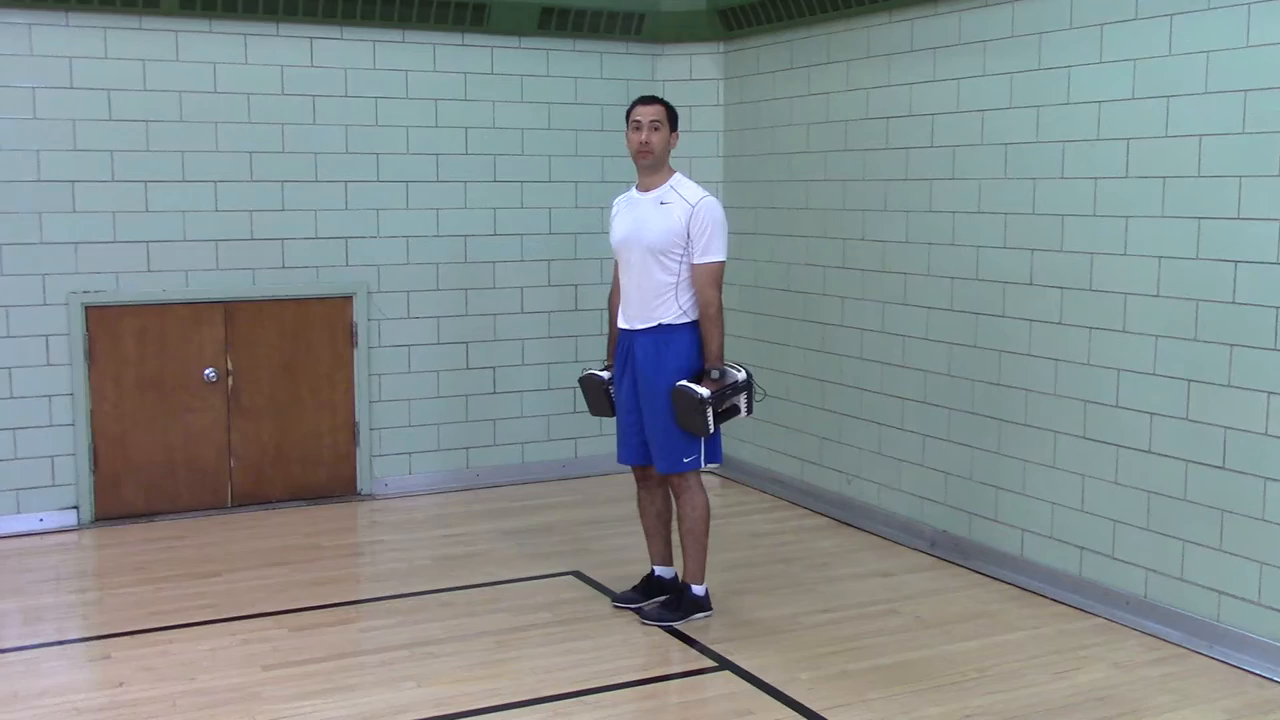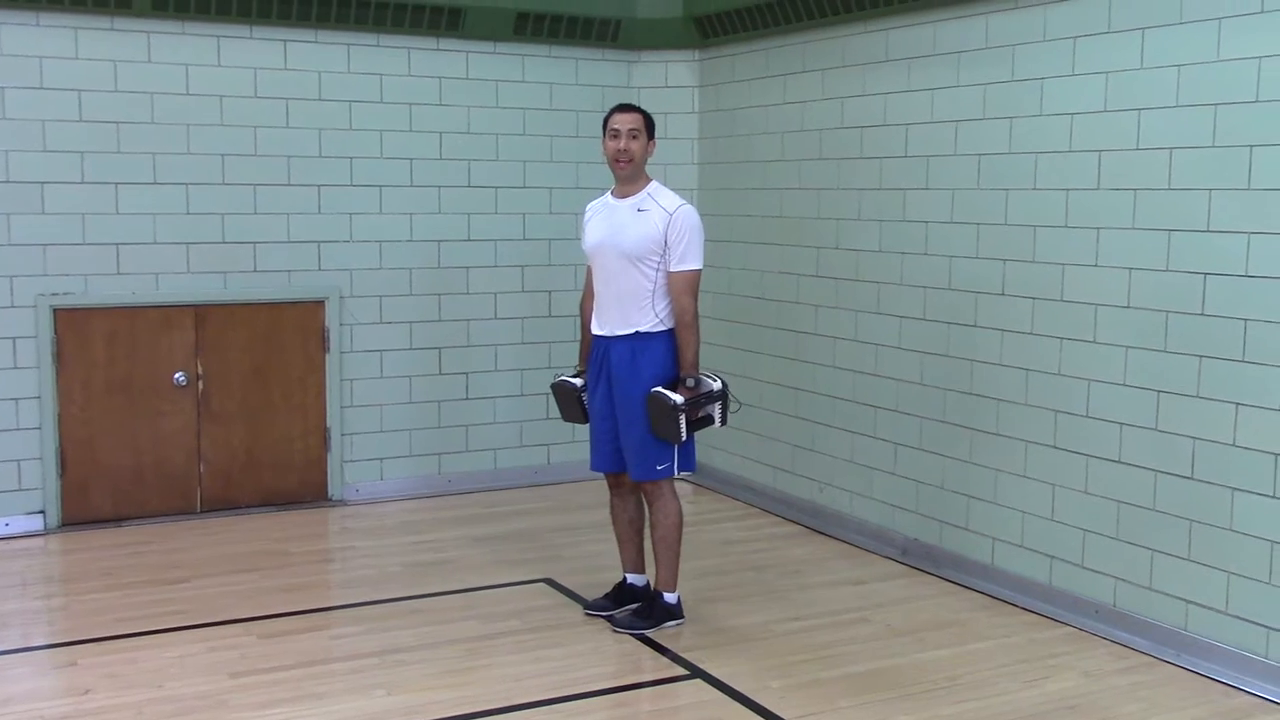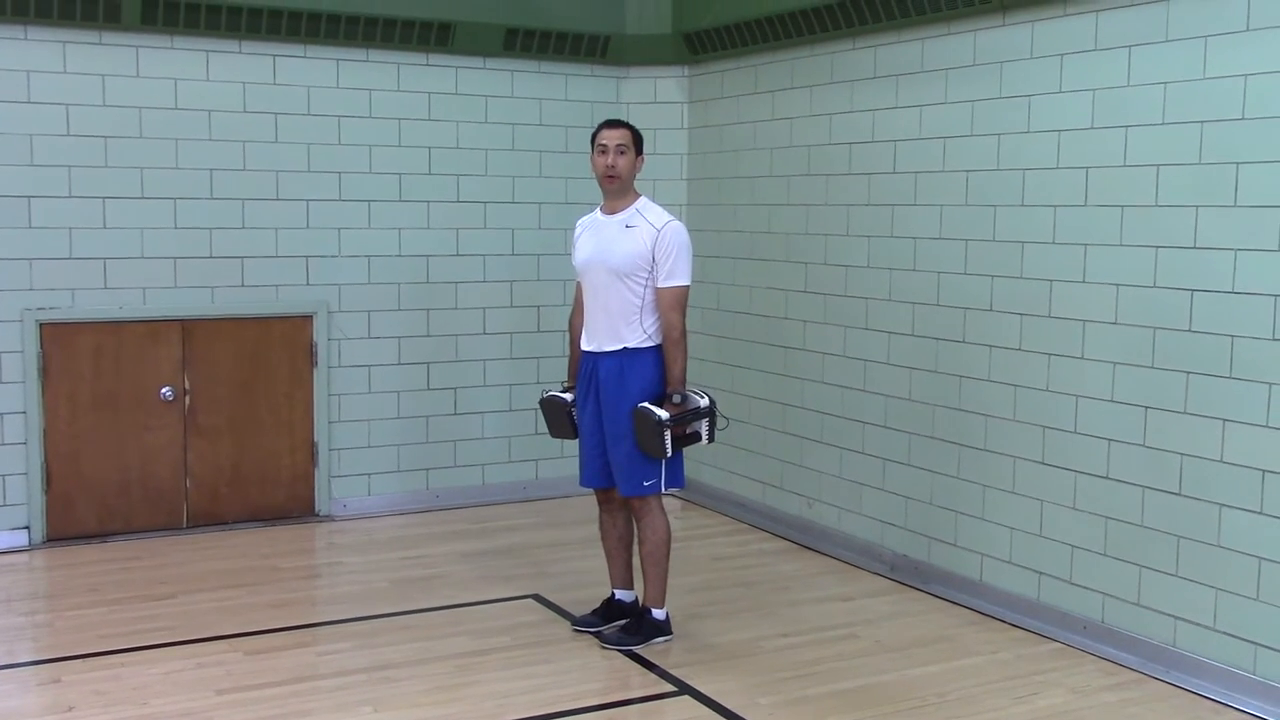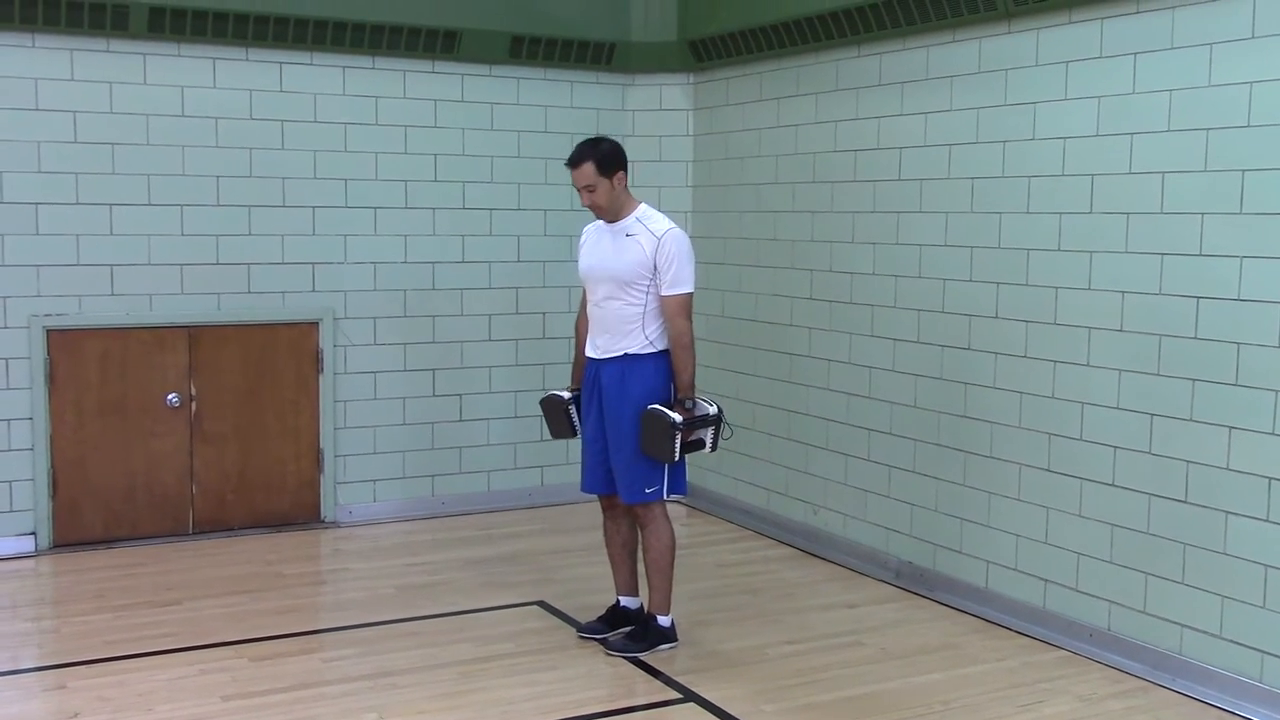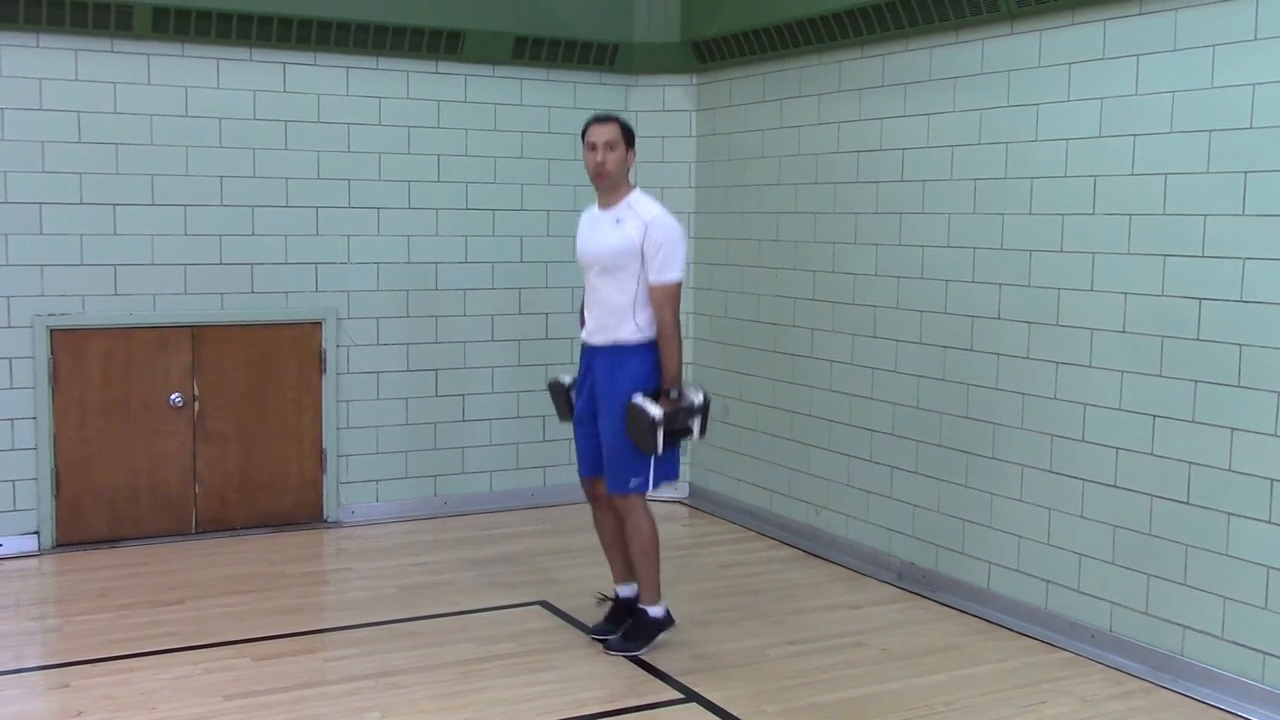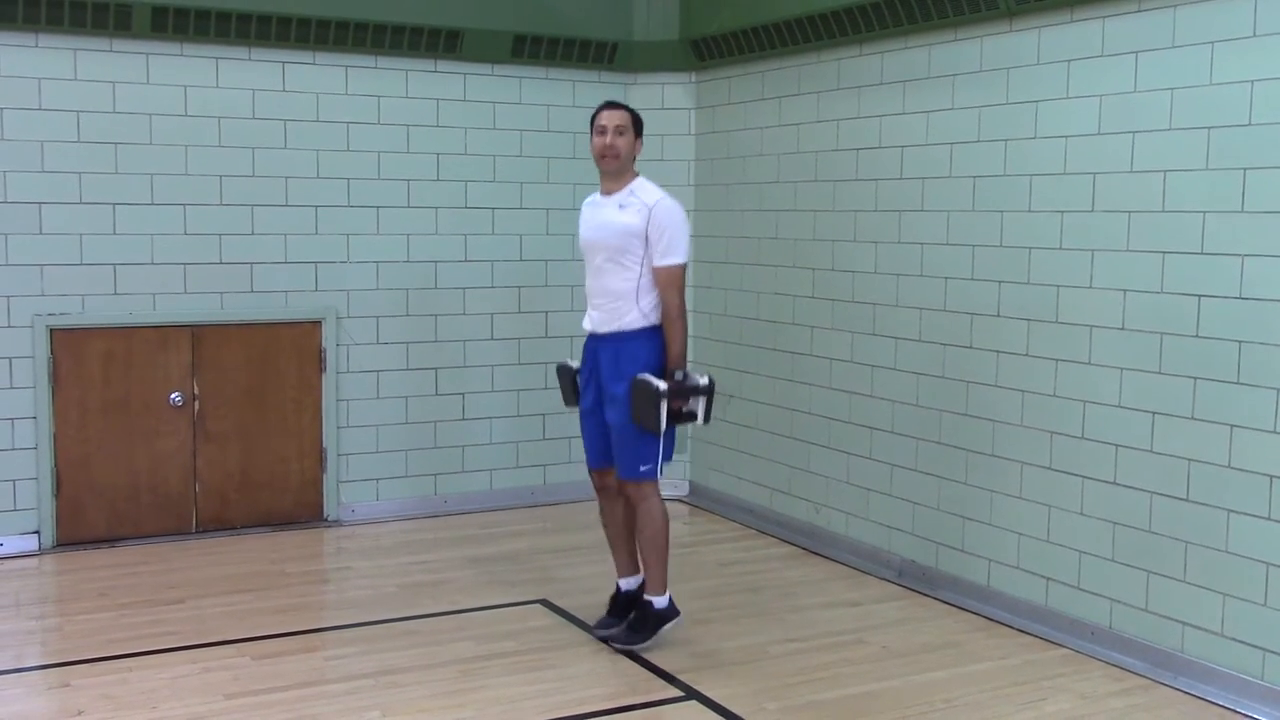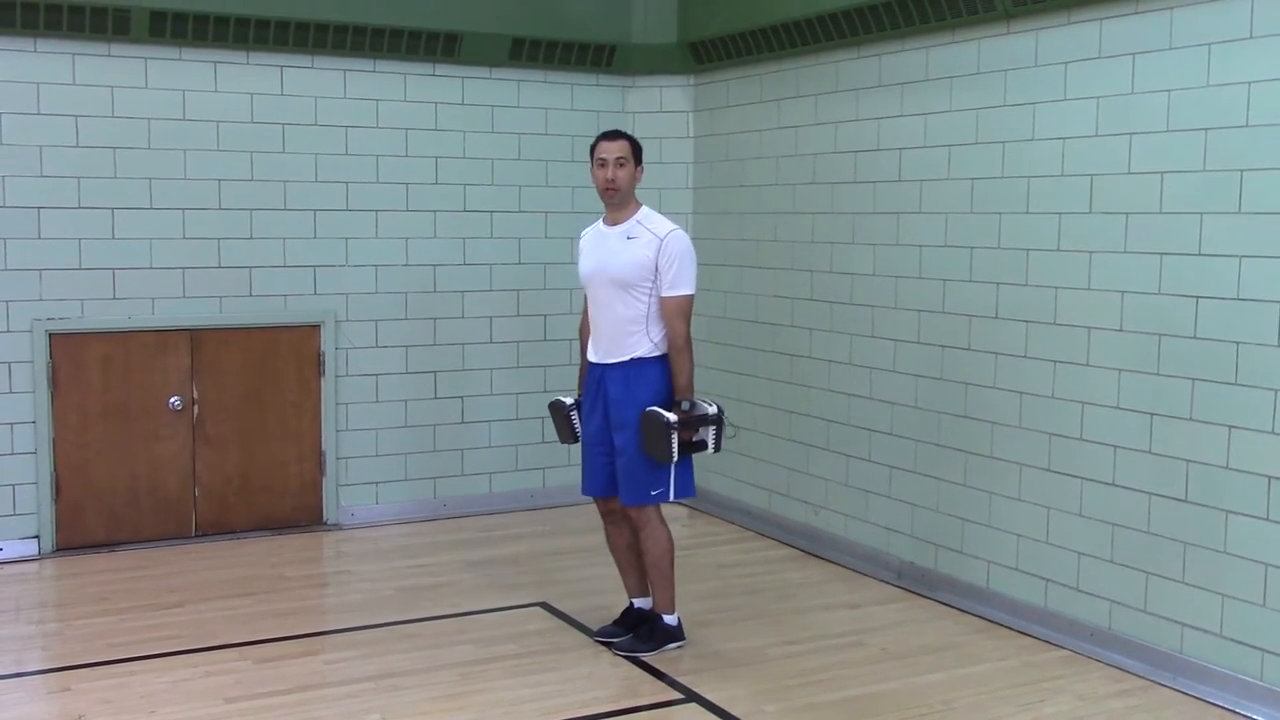
dt=0.7s
person 1, frame 1
left shoulder: (697, 205)
right shoulder: (622, 207)
left elbow: (709, 297)
left wrist: (713, 371)
right wrist: (611, 356)
left hip: (674, 347)
right hip: (632, 348)
left knee: (681, 473)
right knee: (645, 470)
left ankle: (695, 590)
right ankle: (661, 575)
person 1, frame 2
left shoulder: (674, 213)
right shoulder: (594, 212)
left elbow: (685, 305)
left wrist: (688, 378)
right wrist: (584, 361)
left hip: (650, 354)
right hip: (605, 353)
left knee: (655, 480)
right knee: (617, 477)
left ankle: (666, 598)
right ankle: (632, 582)
person 1, frame 3
left shoulder: (662, 229)
right shoulder: (584, 228)
left elbow: (673, 321)
left wrist: (675, 395)
right wrist: (572, 378)
left hip: (638, 370)
right hip: (594, 370)
left knee: (643, 497)
right knee: (607, 493)
left ankle: (655, 614)
right ankle: (621, 598)
person 1, frame 4
left shoulder: (663, 237)
right shoulder: (591, 235)
left elbow: (679, 326)
left wrist: (684, 400)
right wrist: (576, 380)
left hip: (641, 376)
right hip: (599, 375)
left knee: (646, 504)
right knee: (612, 500)
left ankle: (660, 621)
right ankle: (627, 605)
person 1, frame 5
left shoulder: (653, 222)
right shoulder: (587, 220)
left elbow: (667, 314)
left wrist: (670, 392)
left hip: (634, 367)
right hip: (594, 364)
left knee: (626, 494)
right knee: (597, 487)
left ankle: (653, 612)
right ankle: (627, 596)
person 1, frame 6
left shoulder: (657, 206)
right shoulder: (590, 207)
left elbow: (672, 298)
left wrist: (674, 372)
left hip: (638, 351)
right hip: (596, 350)
left knee: (637, 482)
right knee: (605, 478)
left ankle: (658, 601)
right ankle: (628, 589)
person 1, frame 7
left shoulder: (665, 238)
right shoulder: (588, 239)
left elbow: (678, 330)
left wrist: (683, 403)
right wrist: (583, 387)
left hip: (644, 380)
right hip: (600, 381)
left knee: (641, 508)
right knee: (609, 504)
left ankle: (667, 622)
right ankle: (639, 608)
